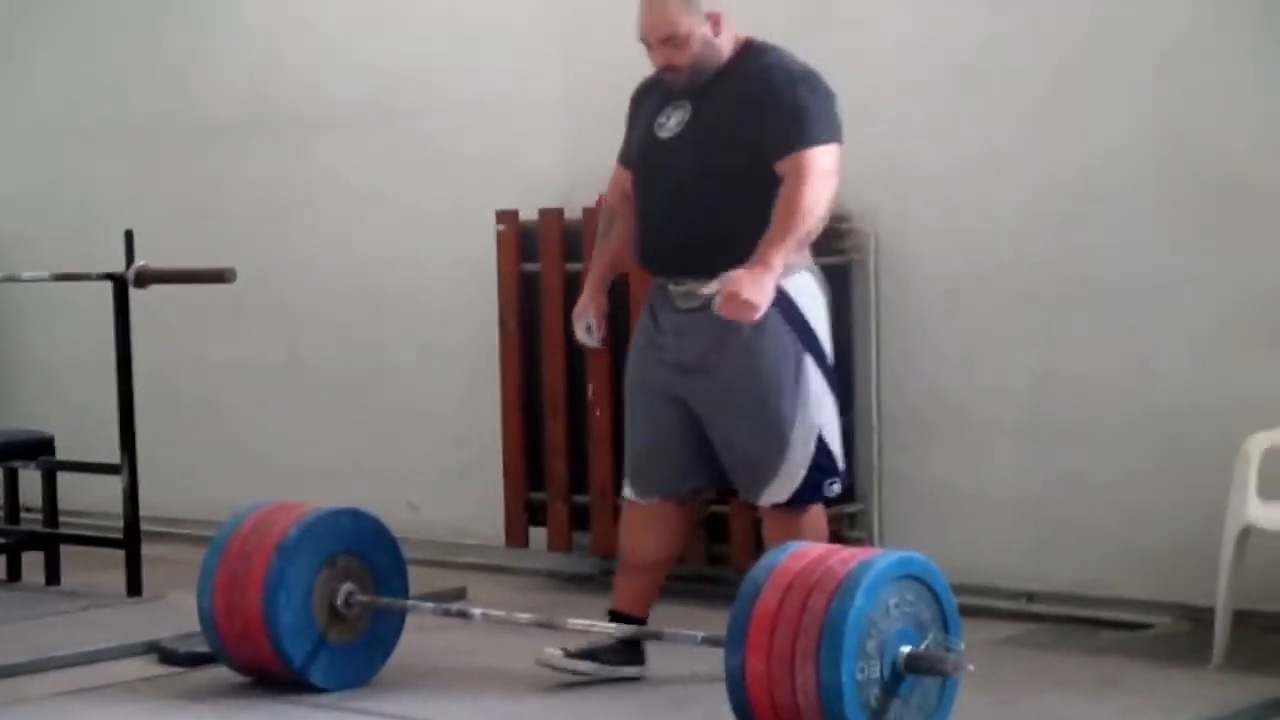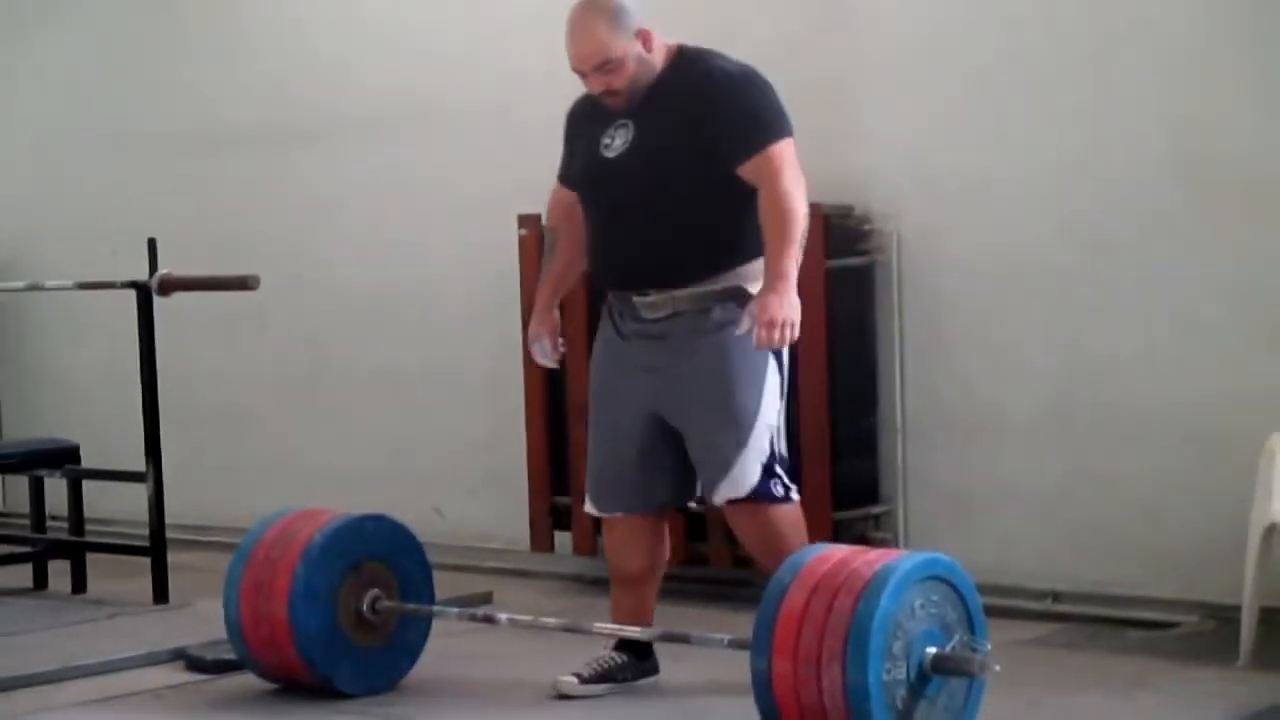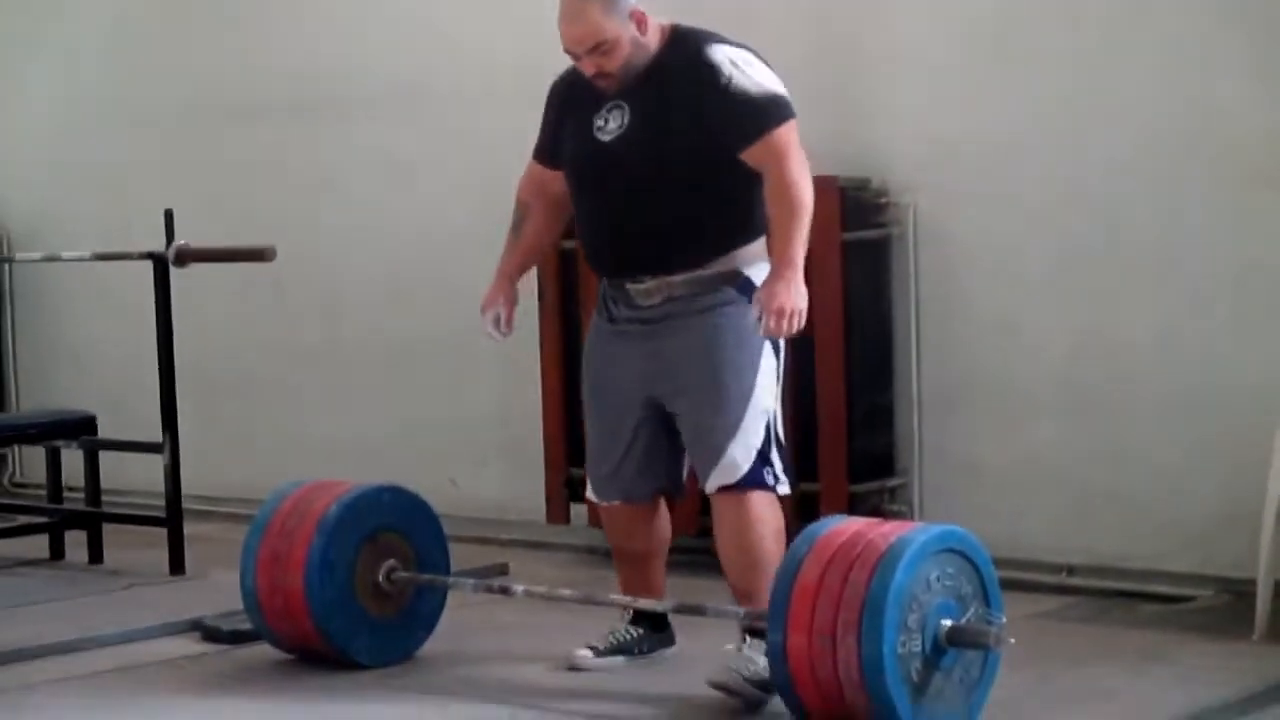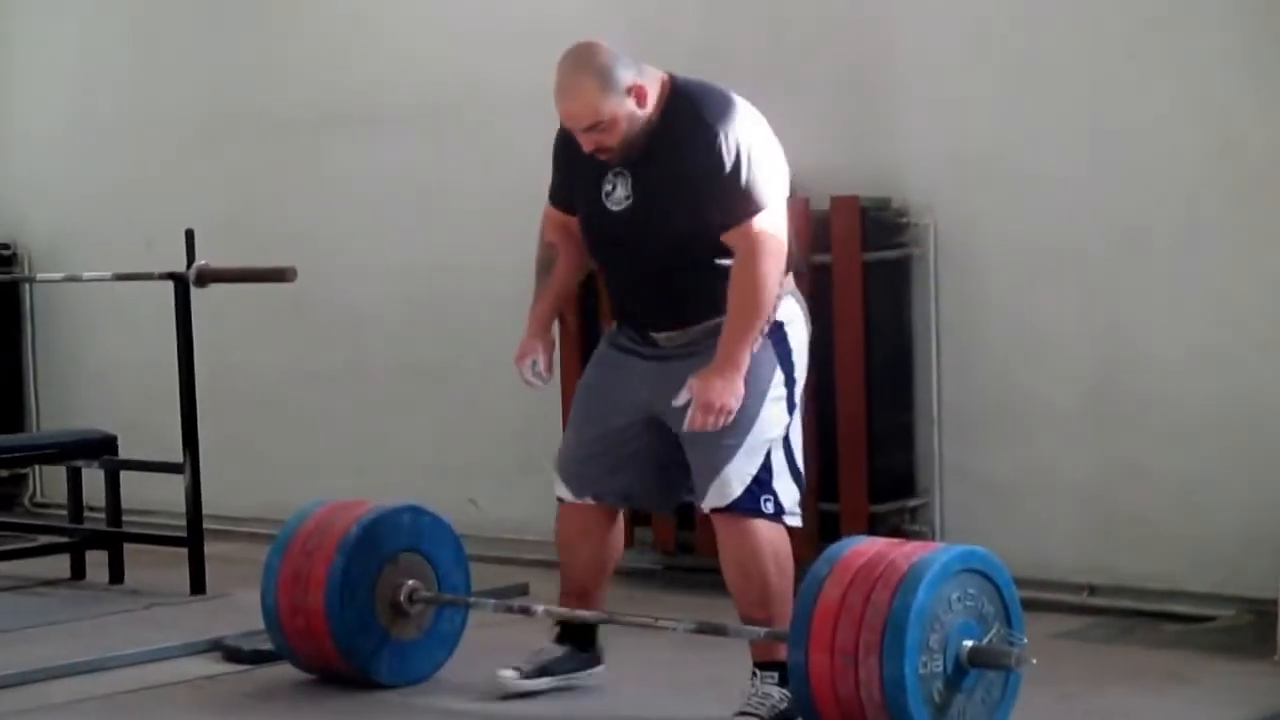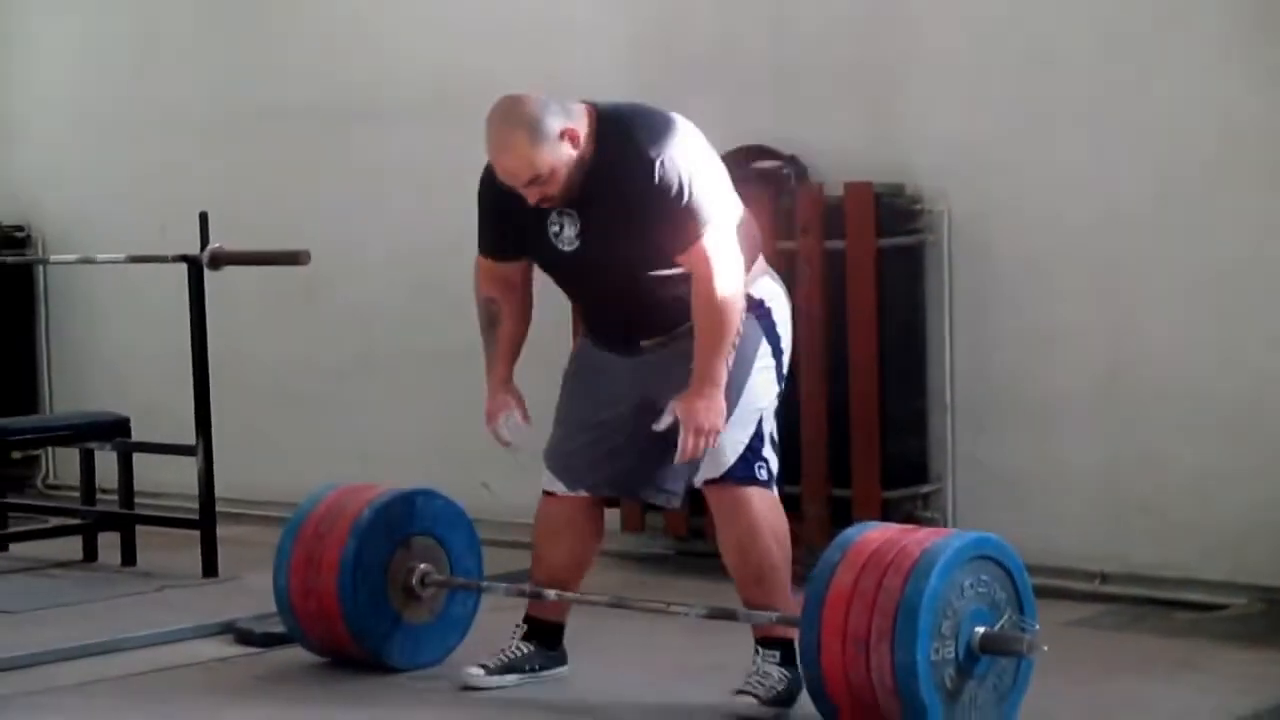
dt=0.3s
person 1, frame 1
left shoulder: (780, 84)
right shoulder: (651, 97)
left elbow: (813, 180)
right elbow: (625, 197)
left wrist: (762, 270)
right wrist: (596, 284)
left hip: (757, 308)
right hip: (667, 313)
left knee: (785, 483)
right knee: (651, 485)
right ankle: (624, 637)
person 1, frame 2
left shoulder: (723, 88)
right shoulder: (587, 117)
left elbow: (780, 182)
right elbow: (569, 215)
left wrist: (779, 285)
right wrist: (546, 303)
left hip: (723, 314)
right hip: (628, 324)
left knee: (748, 484)
right knee: (623, 497)
right ankle: (631, 647)
person 1, frame 3
left shoulder: (718, 72)
right shoulder: (572, 94)
left elbow: (785, 168)
right elbow: (544, 192)
left wrist: (788, 272)
right wrist: (508, 276)
left hip: (719, 301)
right hip: (624, 311)
left knee: (735, 474)
right knee: (618, 483)
left ankle: (759, 644)
right ankle: (648, 621)
person 1, frame 4
left shoulder: (719, 130)
right shoulder: (578, 143)
left elbow: (763, 251)
right elbow: (564, 233)
left wrist: (729, 368)
right wrist: (539, 325)
left hip: (733, 337)
right hip: (635, 341)
left knee: (738, 501)
right knee: (583, 487)
right ankle: (576, 640)
person 1, frame 5
left shoulder: (653, 153)
right shoulder: (507, 183)
left elbow: (716, 274)
right elbow: (498, 282)
left wrist: (707, 388)
right wrist: (499, 379)
left hip: (723, 314)
right hip: (614, 346)
left knee: (733, 474)
right knee: (569, 482)
left ankle: (777, 659)
right ankle: (540, 640)
